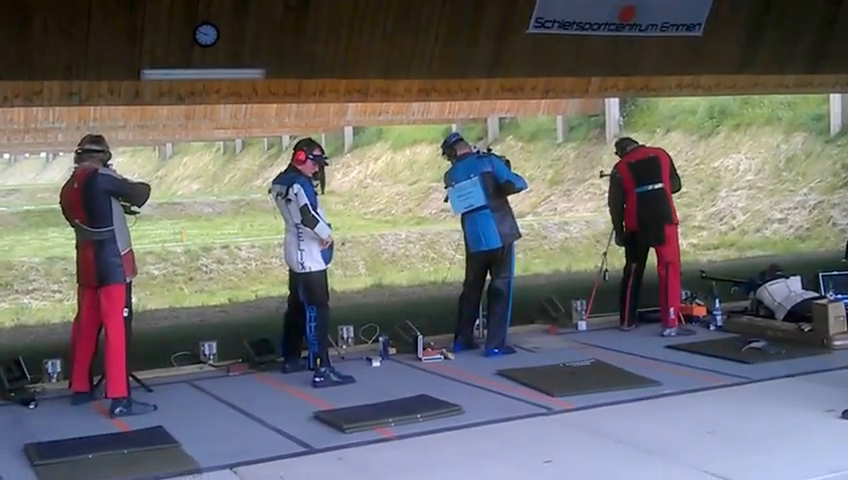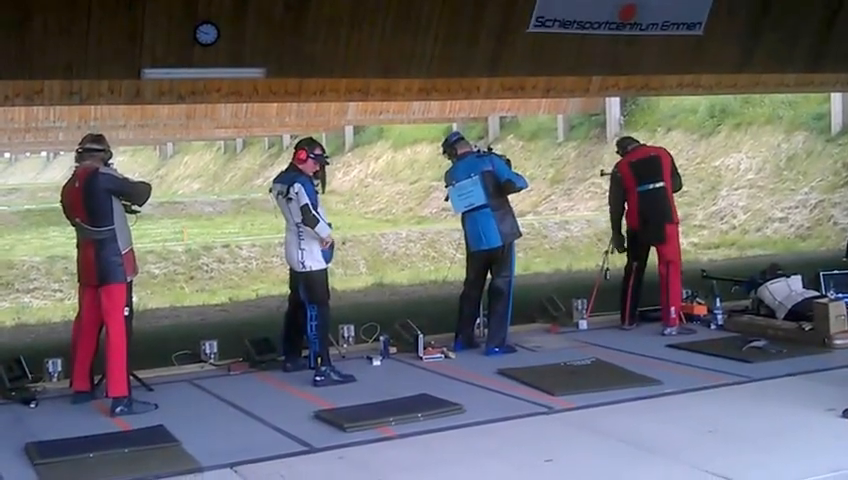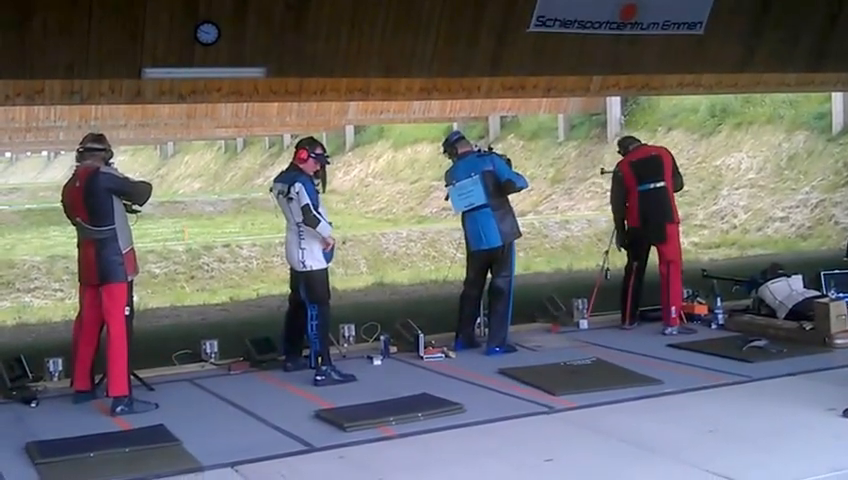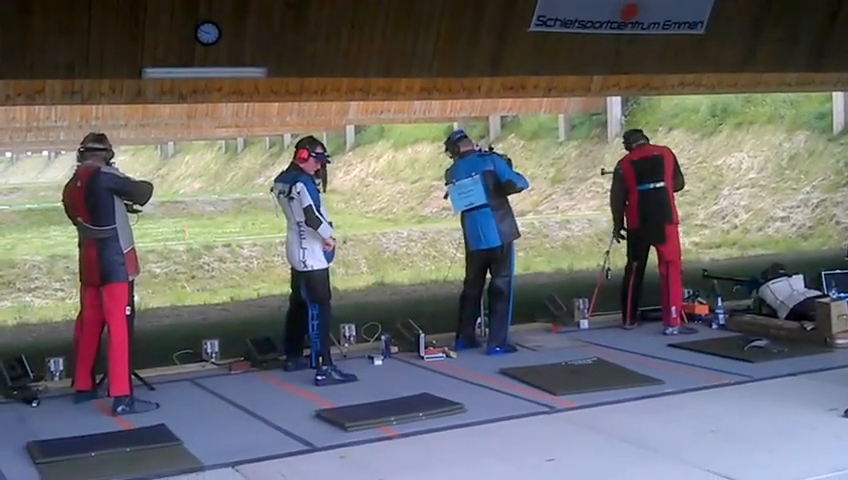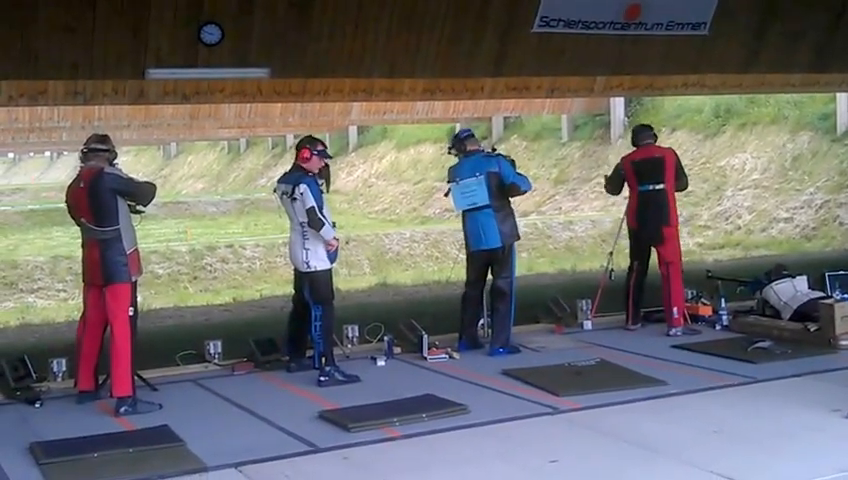
dt=0.4s
person 1, frame 1
left shoulder: (68, 188)
right shoulder: (101, 177)
right elbow: (140, 192)
left wrist: (117, 206)
right wrist: (129, 199)
left hip: (87, 262)
right hip: (112, 260)
left knee: (85, 324)
right knee: (116, 326)
left ankle: (80, 388)
right ankle: (119, 399)
person 1, frame 2
left shoulder: (69, 187)
right shoulder: (101, 176)
right elbow: (141, 191)
left wrist: (117, 205)
right wrist: (130, 196)
left hip: (87, 262)
right hip: (112, 260)
left knee: (86, 324)
right knee: (117, 325)
left ankle: (81, 387)
right ankle: (120, 398)
person 1, frame 3
left shoulder: (69, 187)
right shoulder: (102, 176)
right elbow: (142, 191)
left wrist: (118, 204)
right wrist: (130, 196)
left hip: (88, 261)
right hip: (113, 259)
left knee: (87, 323)
right knee: (118, 324)
left ankle: (82, 387)
right ankle: (121, 397)
person 1, frame 4
left shoulder: (71, 186)
right shoulder: (103, 176)
right elbow: (143, 191)
left wrist: (118, 203)
right wrist: (131, 195)
left hip: (89, 261)
right hip: (114, 259)
left knee: (88, 323)
right knee: (119, 324)
left ankle: (83, 386)
right ankle: (121, 397)
person 1, frame 5
left shoulder: (74, 187)
right shoulder: (107, 176)
left elbow: (86, 218)
right elbow: (146, 191)
left wrist: (122, 205)
right wrist: (135, 196)
left hip: (92, 262)
right hip: (117, 259)
left knee: (91, 324)
right knee: (122, 325)
left ankle: (86, 387)
right ankle: (124, 398)
person 2, frame 1
left shoulder: (279, 182)
right shoulder: (300, 183)
left elbow: (296, 212)
right elbow: (308, 216)
right wrist: (326, 234)
left hip: (295, 252)
right hip: (309, 255)
left knee: (297, 305)
right knee: (317, 310)
left ankle: (291, 358)
right ankle: (322, 370)
person 2, frame 2
left shoulder: (280, 181)
right shoulder: (301, 182)
right elbow: (309, 215)
right wrist: (326, 234)
left hip: (295, 251)
right hip: (309, 254)
left knee: (297, 304)
right knee: (318, 309)
left ankle: (291, 357)
right ankle: (323, 369)
person 2, frame 3
left shoulder: (280, 180)
right shoulder: (301, 181)
right elbow: (310, 215)
right wrist: (328, 234)
left hip: (296, 251)
right hip: (310, 254)
left knee: (298, 304)
right knee: (318, 309)
left ankle: (292, 357)
right ankle: (323, 369)
person 2, frame 4
left shoulder: (281, 181)
right shoulder: (302, 181)
right elbow: (311, 216)
right wrist: (328, 236)
left hip: (297, 251)
right hip: (311, 254)
left knee: (299, 304)
right knee: (319, 309)
left ankle: (293, 356)
right ankle: (324, 368)
person 2, frame 5
left shoulder: (284, 182)
right shoulder: (306, 182)
right elbow: (314, 218)
right wrist: (331, 237)
left hip: (300, 252)
right hip: (314, 255)
left knee: (301, 305)
right knee: (322, 310)
left ankle: (296, 358)
right ankle: (327, 369)
person 3, frame 1
left shoulder: (451, 176)
right shoulder: (489, 161)
right elbow: (516, 184)
right wrist: (500, 187)
left hip: (474, 240)
right hip: (500, 235)
left knee: (471, 287)
right knee: (500, 287)
left ankle: (462, 339)
right ankle: (495, 344)
person 3, frame 2
left shoulder: (451, 175)
right shoulder: (489, 160)
right elbow: (516, 184)
left hip: (474, 240)
right hip: (500, 234)
left knee: (472, 287)
right knee: (501, 286)
left ankle: (463, 338)
right ankle: (495, 343)
person 3, frame 3
left shoulder: (451, 174)
right shoulder: (489, 160)
right elbow: (516, 183)
right wrist: (504, 174)
left hip: (475, 239)
right hip: (500, 234)
left knee: (472, 286)
right knee: (501, 286)
left ankle: (463, 337)
right ankle: (496, 342)
person 3, frame 4
left shoulder: (452, 173)
right shoulder: (490, 160)
right elbow: (517, 184)
left hip: (473, 239)
right hip: (499, 234)
left knee: (472, 286)
right knee: (501, 286)
left ankle: (464, 337)
right ankle: (497, 342)
person 3, frame 5
left shoulder: (455, 171)
right shoulder: (495, 162)
right elbow: (521, 186)
right wrist: (510, 171)
left hip: (474, 239)
right hip: (500, 235)
left knee: (473, 286)
right knee: (503, 287)
left ankle: (467, 339)
right ankle: (500, 343)
person 4, frame 1
left shoulder: (619, 168)
right shoulder: (661, 154)
left elbow: (615, 205)
right elbow: (676, 185)
left wrist: (619, 231)
left hip: (637, 226)
right hip: (664, 221)
left knee: (633, 271)
right knee: (669, 269)
left ankle: (627, 320)
right ankle: (670, 323)
person 4, frame 2
left shoulder: (621, 167)
right shoulder: (662, 154)
left elbow: (616, 204)
right elbow: (677, 184)
left wrist: (616, 233)
left hip: (638, 225)
right hip: (665, 220)
left knee: (634, 270)
right knee: (670, 269)
left ankle: (628, 319)
right ankle: (671, 322)
person 4, frame 3
left shoulder: (622, 166)
right shoulder: (663, 153)
left elbow: (617, 203)
right elbow: (678, 184)
left wrist: (620, 232)
left hip: (638, 224)
right hip: (666, 220)
left knee: (634, 270)
right knee: (670, 268)
left ankle: (628, 319)
right ankle: (671, 322)
person 4, frame 4
left shoulder: (624, 164)
right shoulder: (666, 153)
left elbow: (617, 200)
right elbow: (679, 183)
left wrist: (617, 225)
left hip: (638, 224)
right hip: (665, 220)
left knee: (634, 269)
right knee: (670, 268)
left ankle: (629, 319)
right ankle: (672, 322)
person 4, frame 5
left shoulder: (627, 161)
right shoulder: (669, 155)
left elbow: (612, 188)
right elbow: (683, 184)
left wrist: (616, 175)
left hip: (638, 223)
right hip: (665, 221)
left knee: (637, 269)
right knee: (671, 269)
left ankle: (632, 320)
right ankle: (675, 323)
